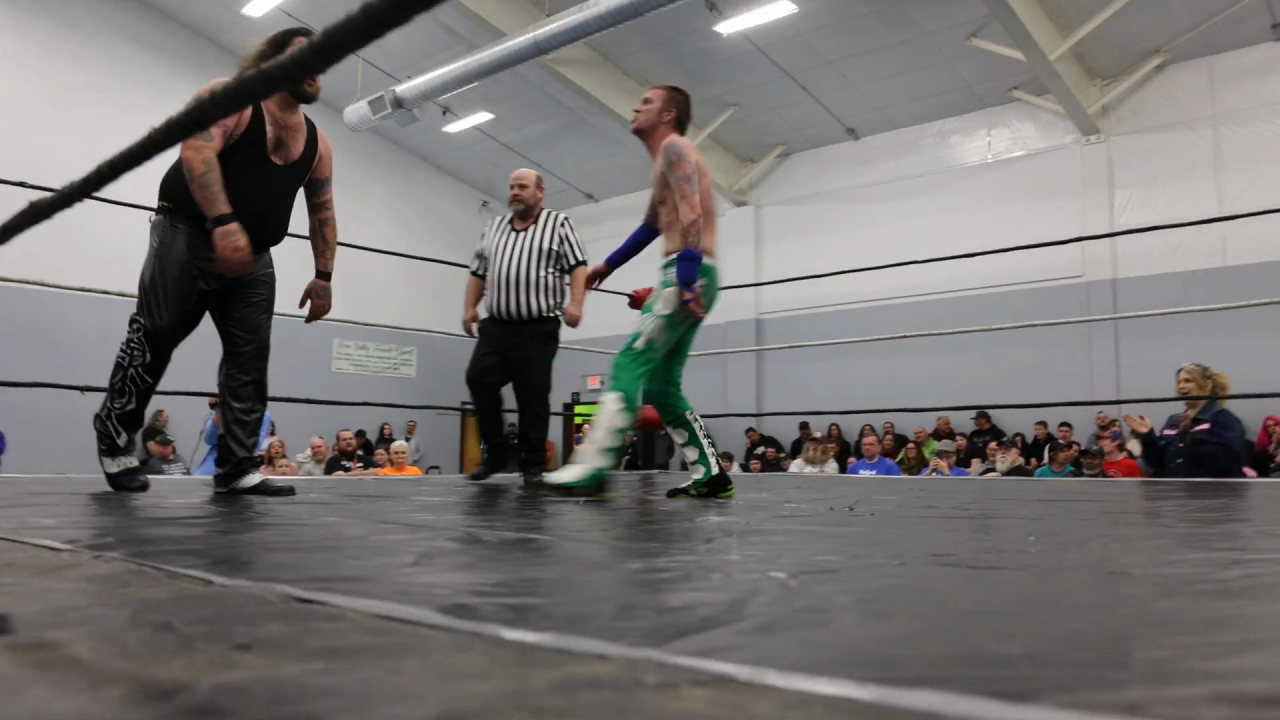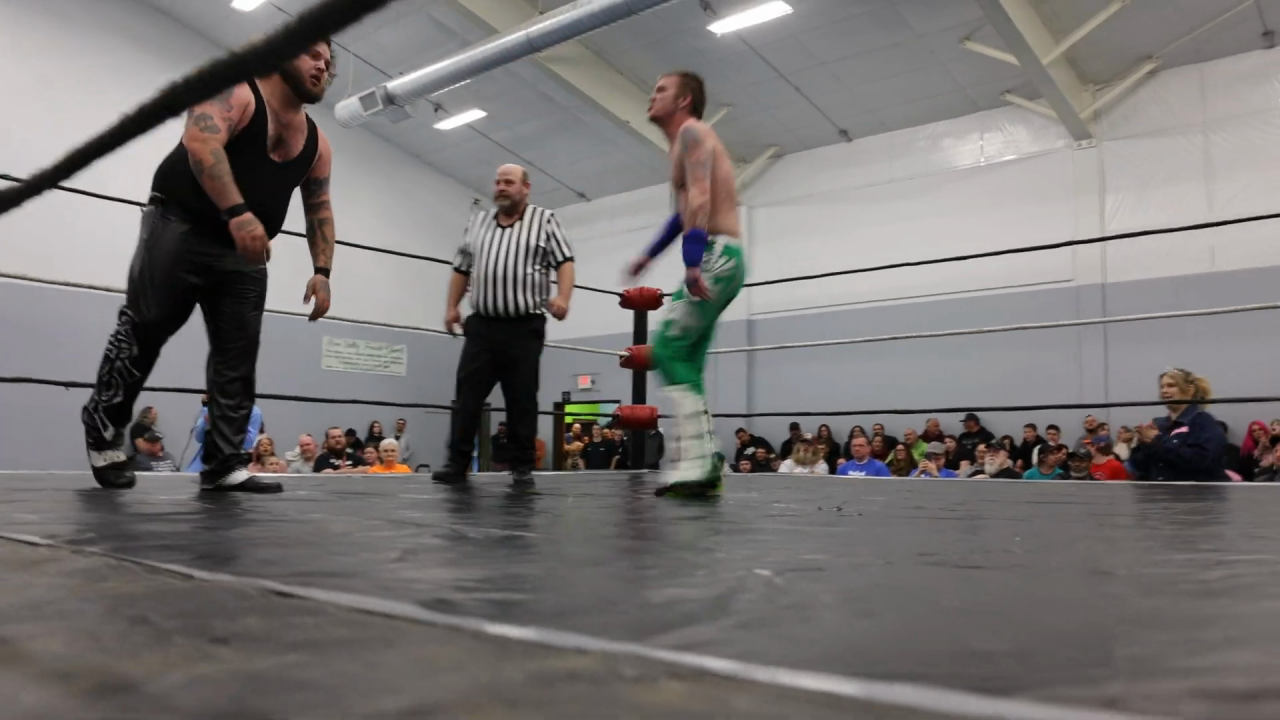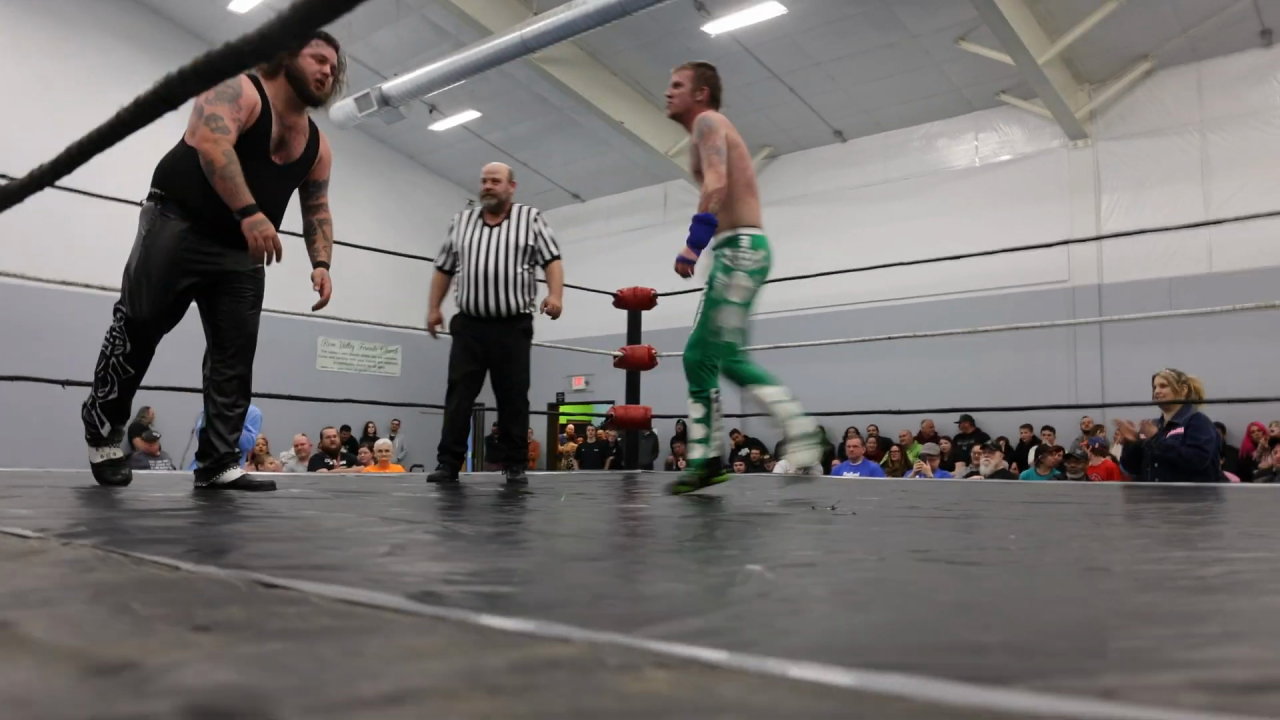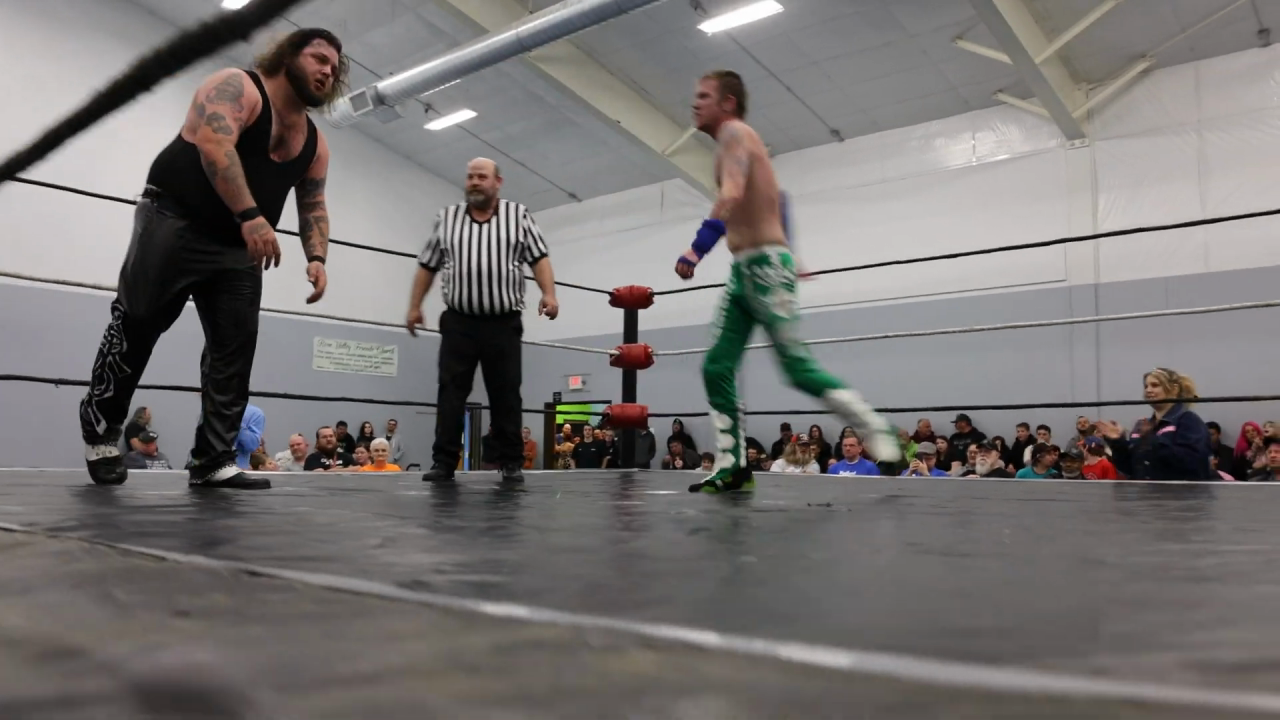
dt=0.1s
person 1, frame 1
left shoulder: (315, 141)
left elbow: (322, 210)
right elbow: (197, 151)
left wrist: (323, 276)
right wrist: (224, 223)
left hip: (252, 255)
right hip: (188, 234)
left knee: (249, 358)
right knee: (155, 333)
left ankle: (238, 468)
right ankle: (114, 443)
person 1, frame 2
left shoulder: (315, 141)
right shoulder: (235, 93)
left elbow: (320, 211)
right elbow: (202, 143)
left wrist: (322, 272)
right wrist: (237, 213)
left hip: (244, 253)
right hip: (181, 226)
left knee: (239, 353)
right knee: (144, 327)
left ankle: (225, 464)
right ankle: (103, 431)
person 1, frame 3
left shoulder: (316, 144)
right shoulder: (238, 91)
left elbow: (318, 210)
right elbow: (212, 144)
left wrist: (321, 264)
right wrist: (250, 213)
left hip: (240, 249)
right hip: (177, 223)
left knee: (236, 350)
right knee: (140, 324)
left ankle: (218, 462)
right ankle: (102, 431)
person 1, frame 4
left shoulder: (314, 142)
right shoulder: (236, 87)
left elbow: (314, 208)
right elbow: (214, 144)
left wrist: (316, 259)
right wrist: (251, 217)
left hip: (238, 247)
right hip: (173, 220)
left knee: (235, 348)
right knee: (138, 322)
left ankle: (214, 459)
right ankle: (99, 428)
person 2, frame 1
left shoulder: (676, 148)
right shoulder: (665, 158)
left elbow: (690, 218)
right elbow: (651, 224)
left wrist: (688, 284)
right wrist: (607, 265)
left hip: (691, 279)
right hip: (682, 282)
left knee: (629, 366)
right knee: (662, 387)
left ankle: (591, 466)
right ankle: (710, 472)
person 2, frame 2
left shoulder: (691, 132)
right shoulder: (683, 143)
left elbow: (699, 201)
left wrist: (693, 263)
right wrist: (649, 255)
left hip: (716, 259)
right hip: (708, 263)
left knee: (669, 353)
right knee: (686, 367)
left ankle: (696, 463)
right ankle: (697, 466)
person 2, frame 3
left shoulder: (710, 122)
right shoulder: (710, 133)
left elbow: (715, 186)
left wrist: (691, 246)
right wrist: (704, 245)
left hip: (742, 251)
right hip: (730, 254)
left knee: (731, 357)
right knee: (697, 357)
left ankle: (803, 439)
right ankle: (705, 458)
person 2, frame 4
left shoulder: (733, 132)
right shoulder: (734, 141)
left elbow: (732, 196)
right elbow: (776, 198)
left wrist: (696, 249)
left hip: (766, 266)
right hip: (745, 270)
left knee: (799, 369)
right knee: (716, 368)
left ankle: (879, 437)
right ankle: (730, 466)
person 3, frame 1
left shoulder: (558, 224)
right shoulder: (494, 227)
left elbow: (578, 267)
right elbow: (478, 273)
left wrist: (575, 302)
right wrist: (470, 307)
left hip: (538, 328)
right hip: (496, 326)
left knee: (533, 397)
right knee: (479, 380)
left ankle: (533, 466)
right ankle: (495, 454)
person 3, frame 2
left shoulder: (544, 220)
right shoulder: (478, 223)
left elbow: (564, 262)
right elbow: (462, 269)
left wrist: (562, 296)
right wrist: (451, 306)
left hip: (524, 326)
right hip: (481, 325)
left knee: (521, 395)
right knee: (469, 388)
left ankle: (522, 465)
right ankle: (458, 461)
person 3, frame 3
left shoulder: (530, 219)
right shoulder: (462, 221)
left elbow: (552, 261)
right elbow: (444, 268)
left wrist: (555, 294)
right wrist: (434, 307)
left hip: (513, 325)
right hip: (468, 325)
left knee: (513, 395)
right knee: (459, 390)
left ankle: (515, 464)
right ankle: (449, 462)
person 3, frame 4
left shoulder: (518, 215)
right shoulder: (447, 218)
left elbow: (539, 259)
right elbow: (427, 265)
left wrist: (549, 294)
right wrist: (415, 305)
left hip: (504, 323)
right hip: (458, 322)
left knee: (506, 392)
right knee: (451, 390)
left ankle: (511, 462)
right ankle: (444, 462)
